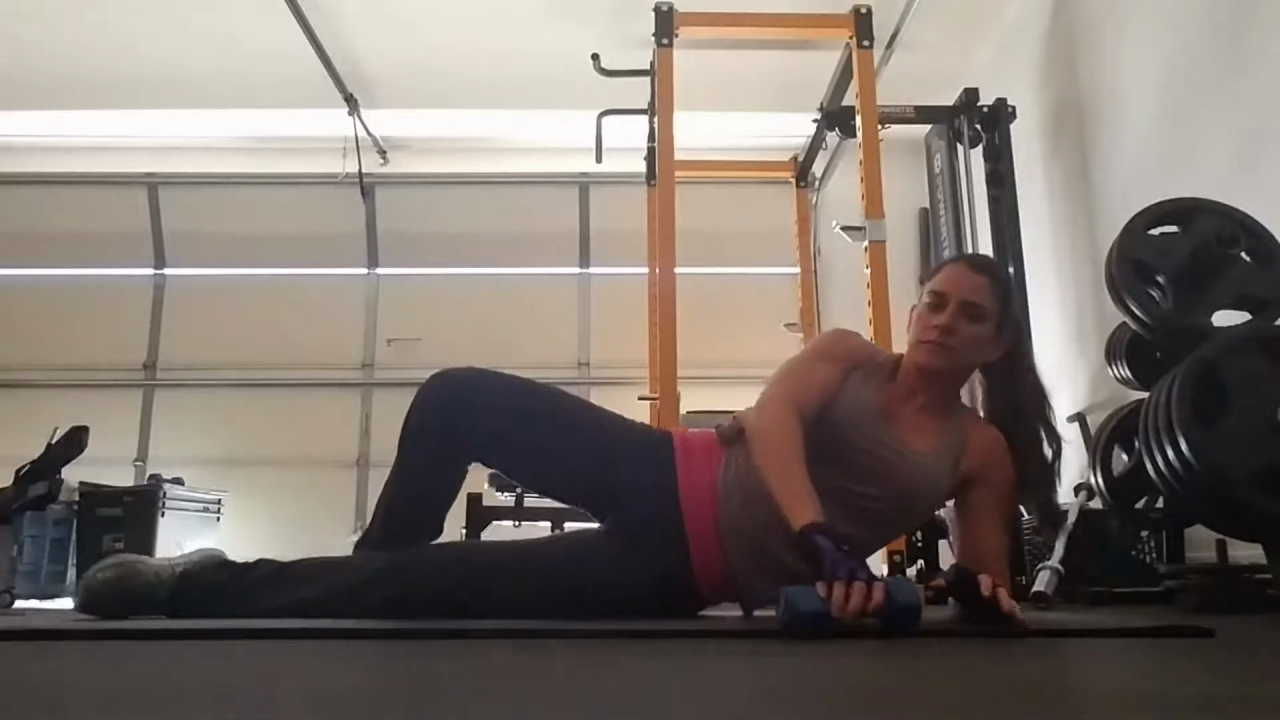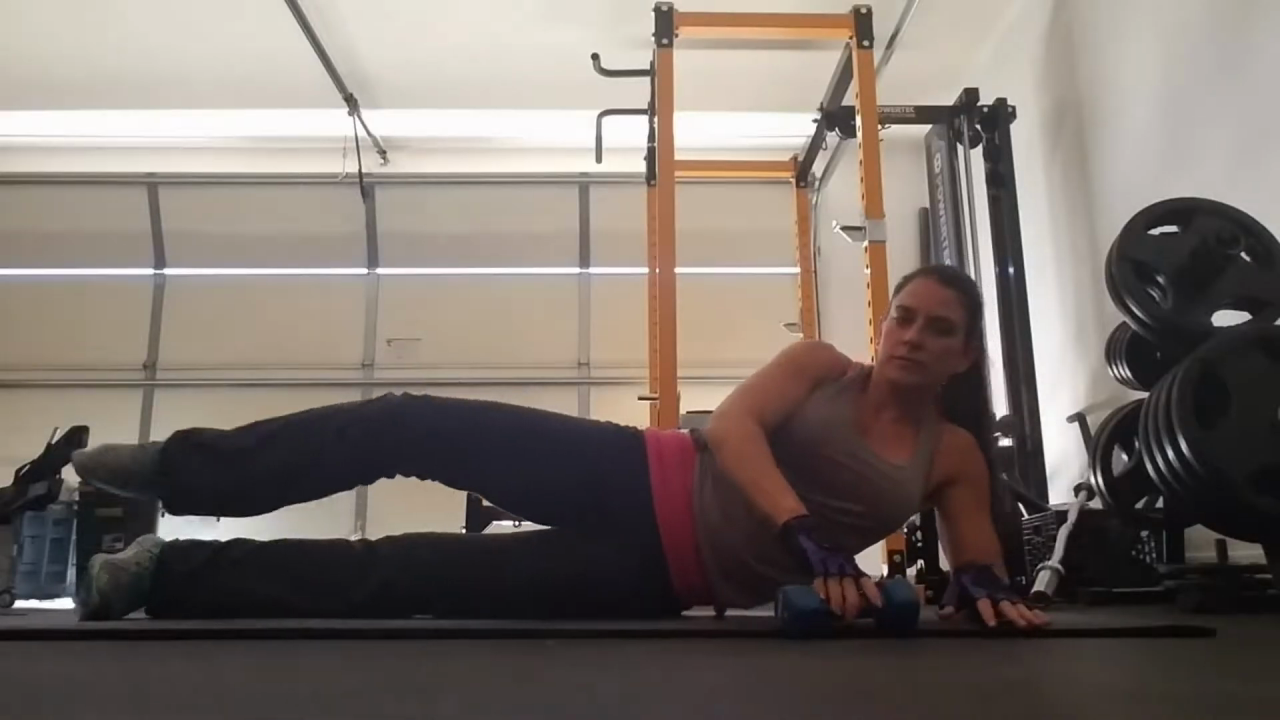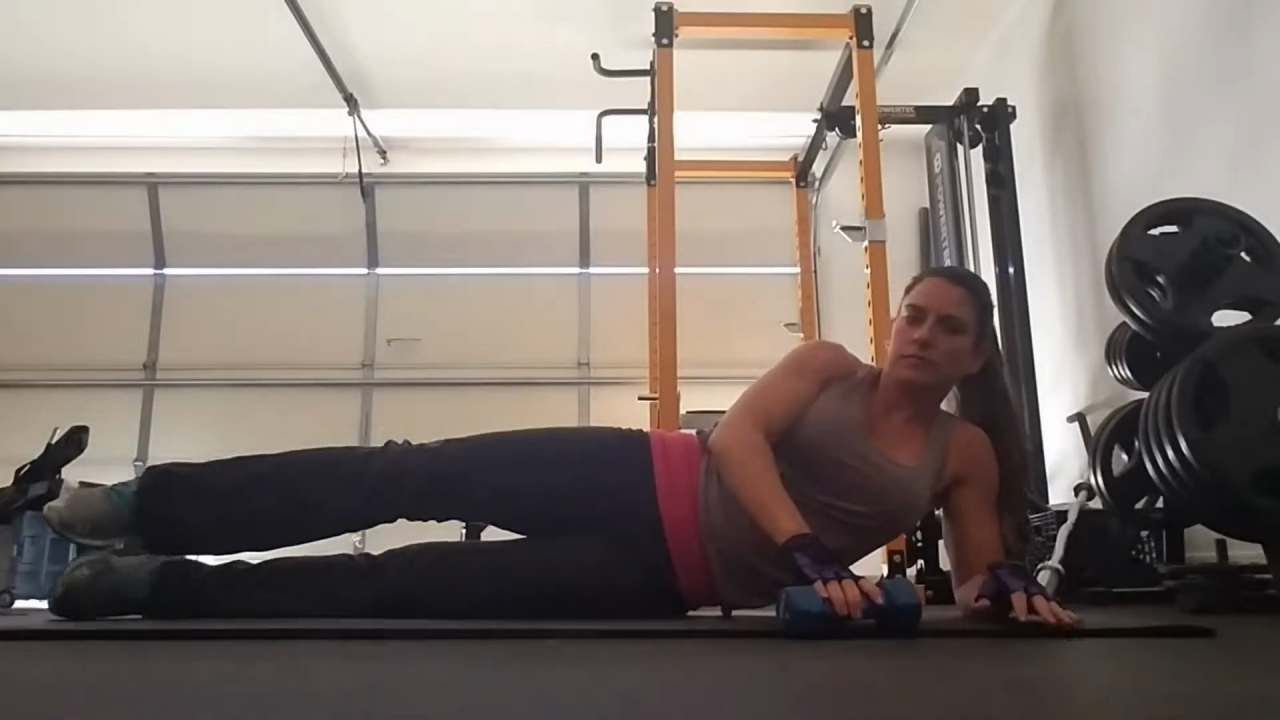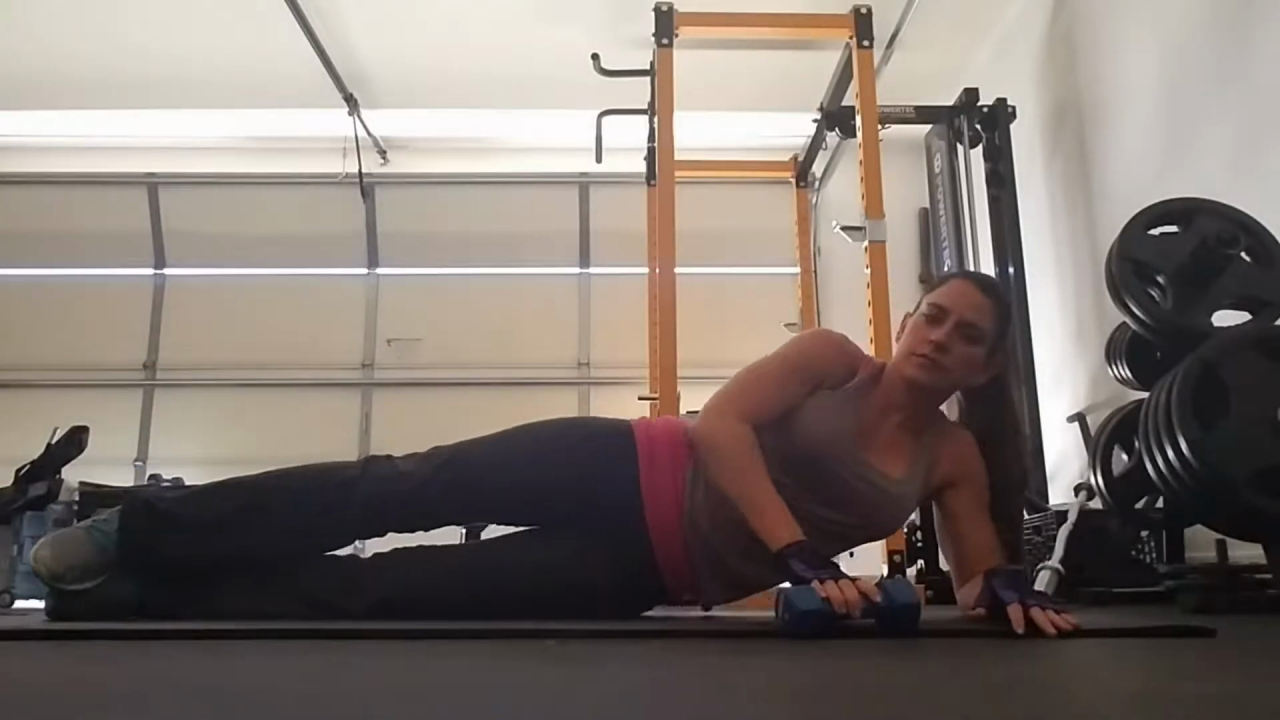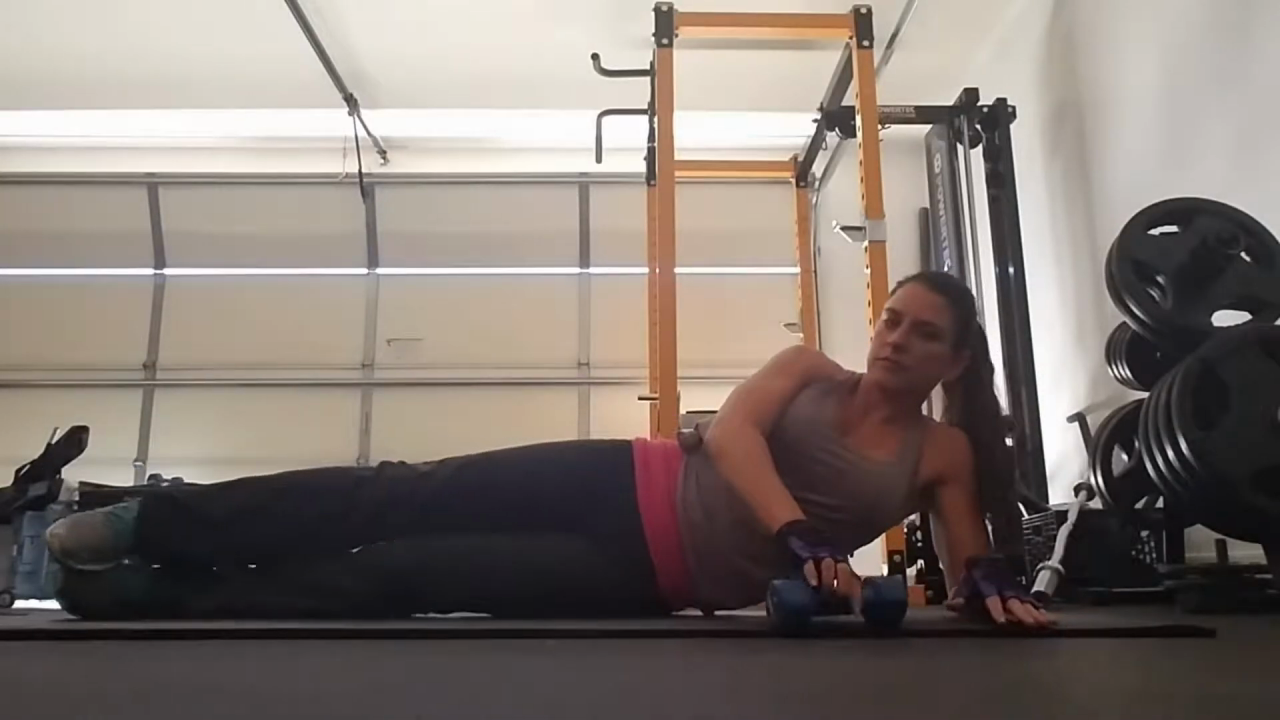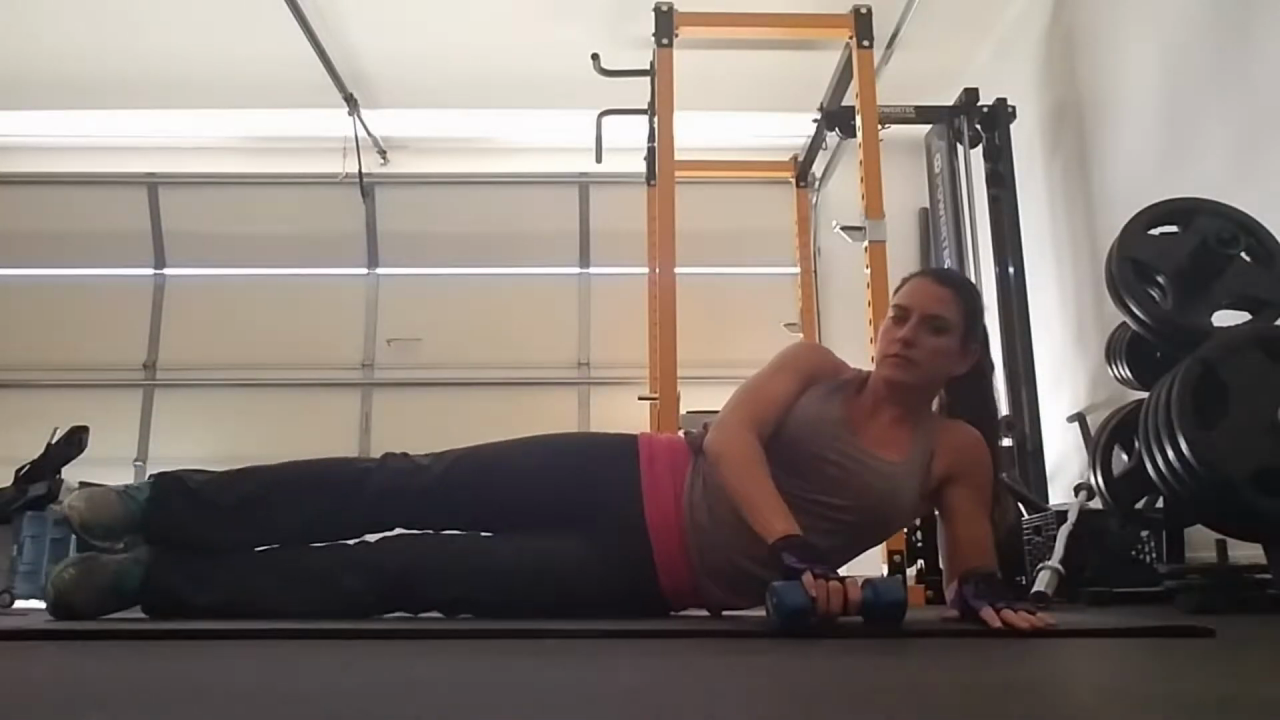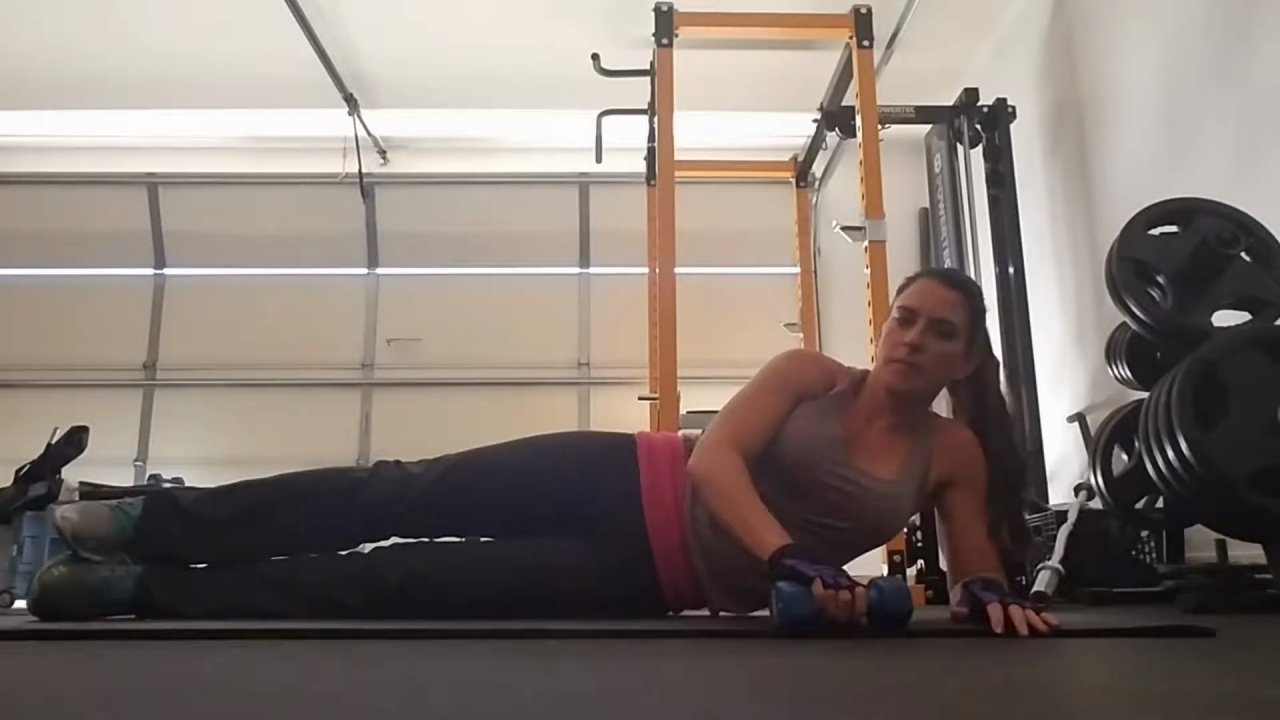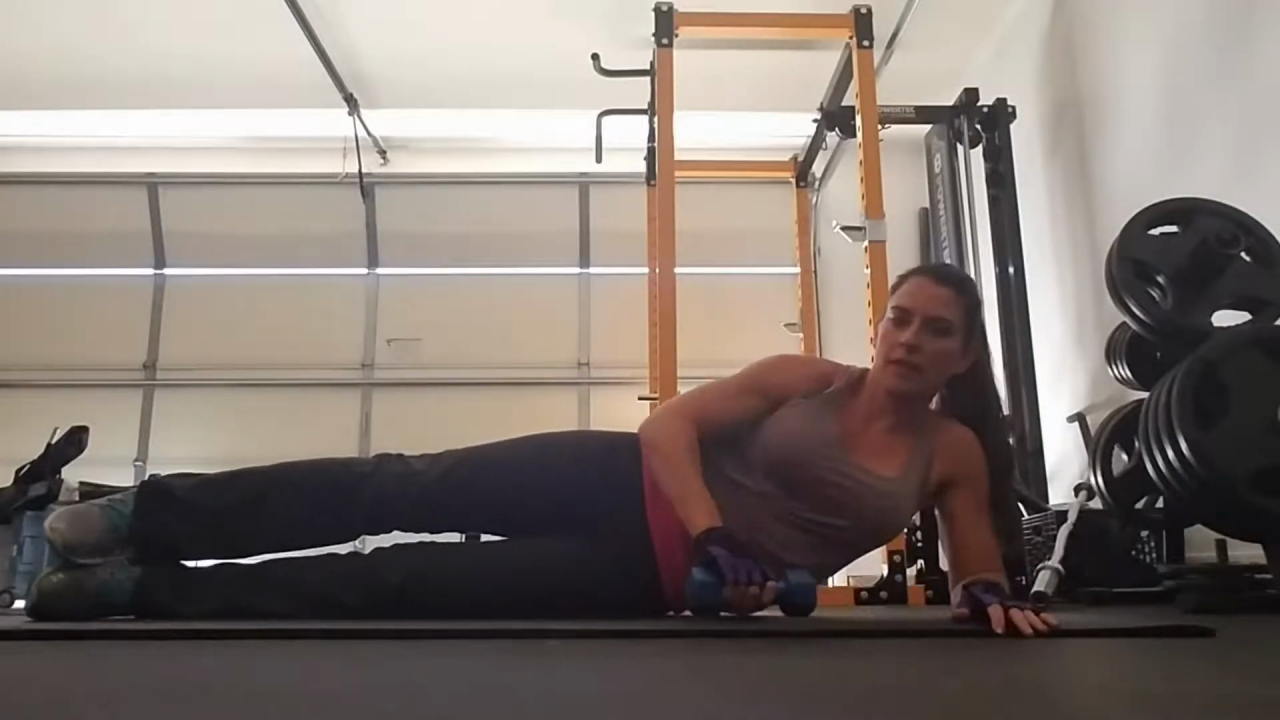
dt=0.5s
person 1, frame 1
left shoulder: (981, 452)
right shoulder: (847, 354)
left elbow: (983, 571)
right elbow: (771, 421)
left wrist: (987, 588)
right wrist: (817, 532)
left hip: (686, 576)
right hip: (667, 479)
left knee: (447, 583)
right knee: (459, 399)
left ankle: (200, 592)
right ankle: (378, 568)
person 1, frame 2
left shoulder: (953, 456)
right shoulder: (819, 366)
left elbow: (979, 568)
right elbow: (730, 427)
left wrist: (982, 585)
right wrist: (805, 535)
left hip: (657, 575)
right hip: (639, 478)
left knee: (412, 576)
right knee: (410, 426)
left ankle: (174, 574)
right ankle: (181, 469)
person 1, frame 3
left shoulder: (966, 456)
right shoulder: (829, 366)
left elbow: (979, 576)
right elbow: (738, 435)
left wrist: (1009, 584)
right wrist: (805, 552)
left hip: (667, 581)
right hip: (643, 481)
left knee: (418, 585)
right knee: (416, 474)
left ankle: (164, 586)
right ankle: (148, 504)
person 1, frame 4
left shoulder: (956, 458)
right shoulder: (831, 357)
left elbow: (977, 576)
right elbow: (719, 421)
left wrist: (1007, 590)
right wrist: (799, 555)
left hip: (648, 568)
right hip: (625, 472)
left knee: (408, 589)
right knee: (409, 488)
left ankle: (144, 595)
right ankle: (132, 534)
person 1, frame 5
left shoulder: (945, 456)
right shoulder: (809, 369)
left elbow: (966, 566)
right elbow: (729, 430)
left wrist: (989, 584)
right wrist: (800, 538)
left hip: (651, 582)
right hip: (628, 483)
left knee: (410, 575)
right knee: (409, 496)
left ankle: (157, 593)
right ankle: (149, 523)
person 1, frame 6
left shoulder: (955, 452)
right shoulder: (815, 366)
left elbow: (972, 575)
right elbow: (730, 434)
left wrist: (983, 595)
right wrist: (794, 549)
left hip: (652, 580)
right hip: (633, 482)
left knee: (411, 571)
right knee: (415, 489)
left ankle: (157, 578)
right ankle: (162, 509)
person 1, frame 7
left shoulder: (952, 457)
right shoulder: (810, 374)
left elbow: (974, 572)
right elbow: (713, 460)
left wrist: (989, 596)
right wrist: (793, 559)
left hip: (648, 580)
right hip: (629, 481)
left knee: (404, 580)
right knee: (404, 494)
left ankle: (149, 586)
right ankle: (151, 522)
person 1, frame 8
left shoulder: (952, 455)
right shoulder: (808, 378)
left elbow: (977, 571)
right elbow: (669, 425)
left wrist: (991, 599)
right wrist: (717, 536)
left hip: (649, 582)
right hip: (626, 487)
left knee: (407, 584)
right knee: (409, 490)
left ankle: (150, 589)
right ankle: (147, 512)
